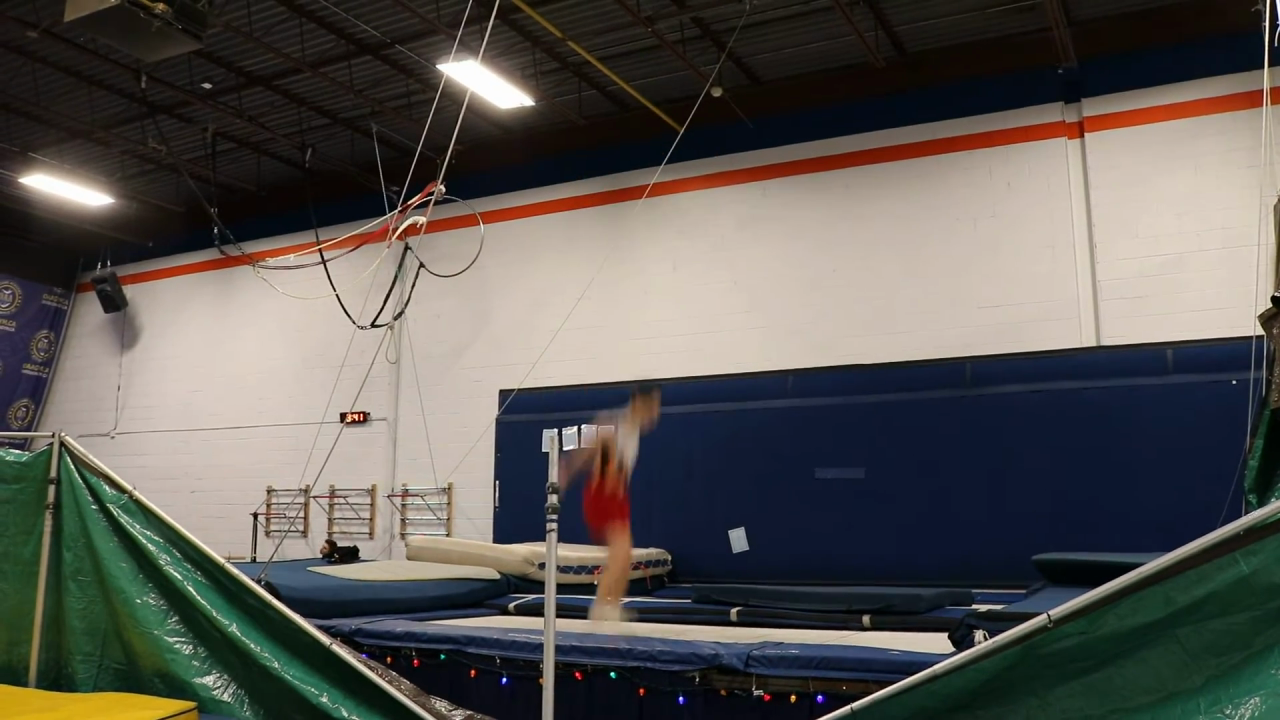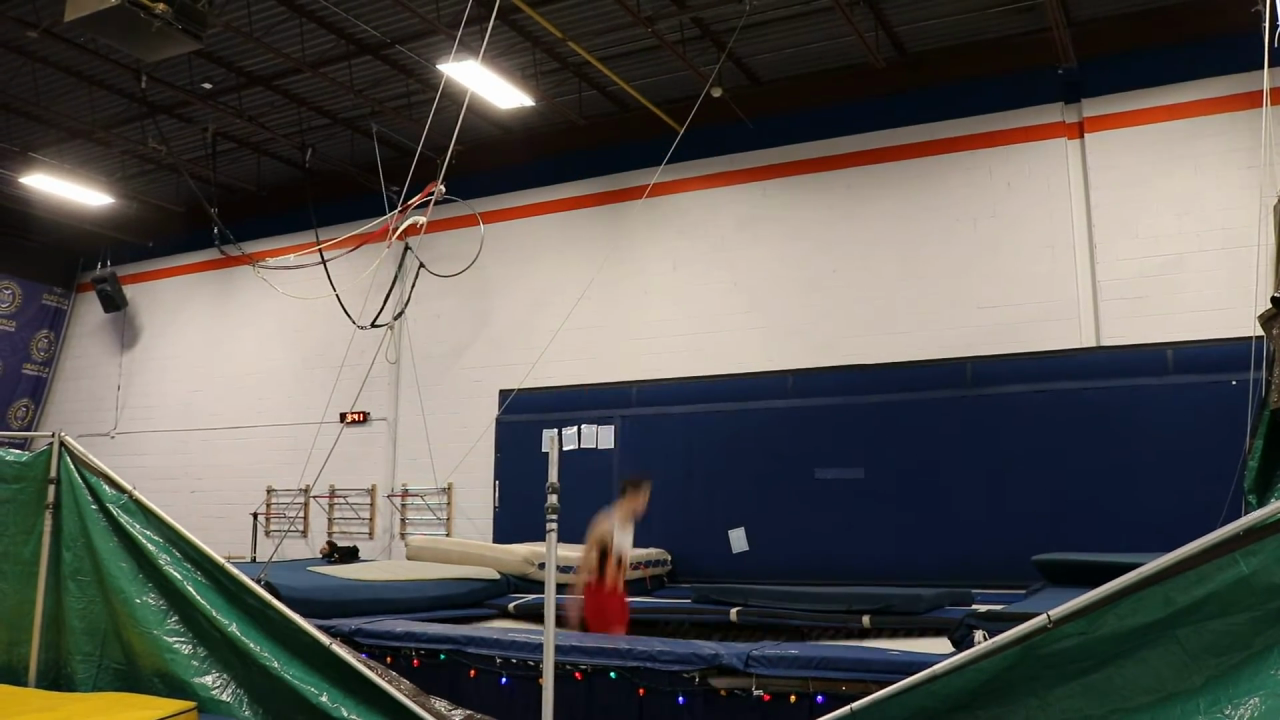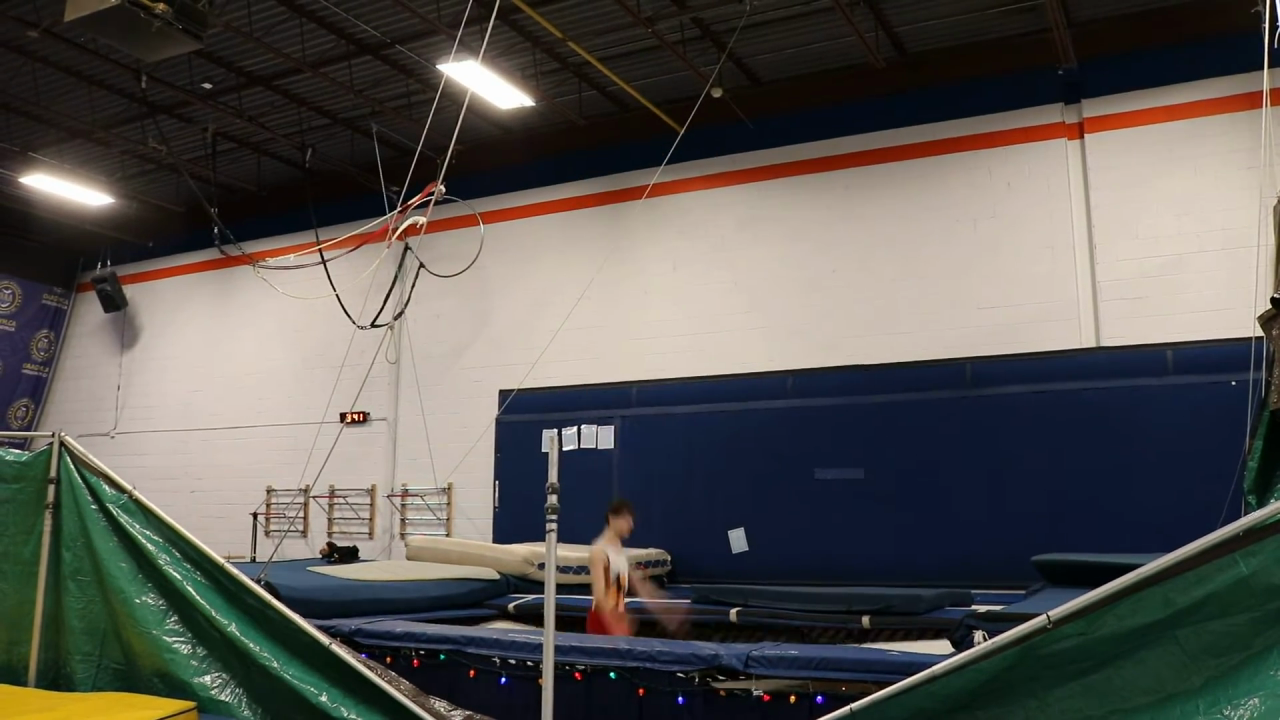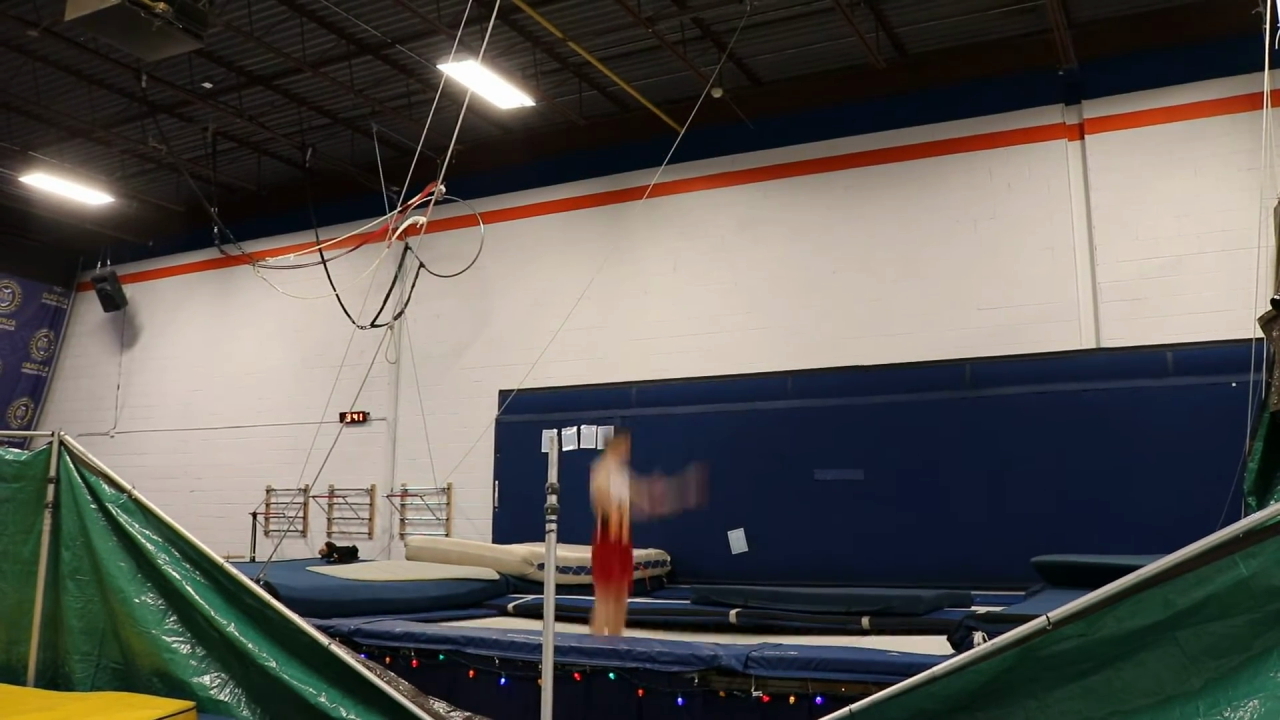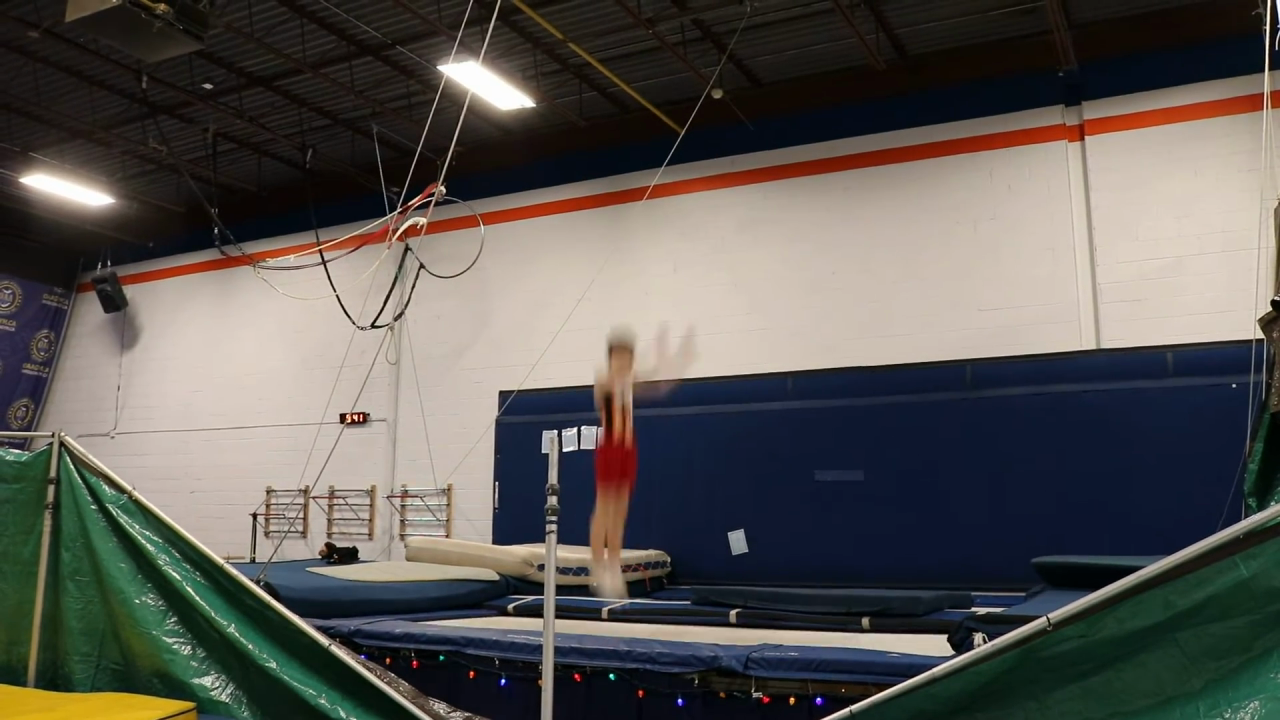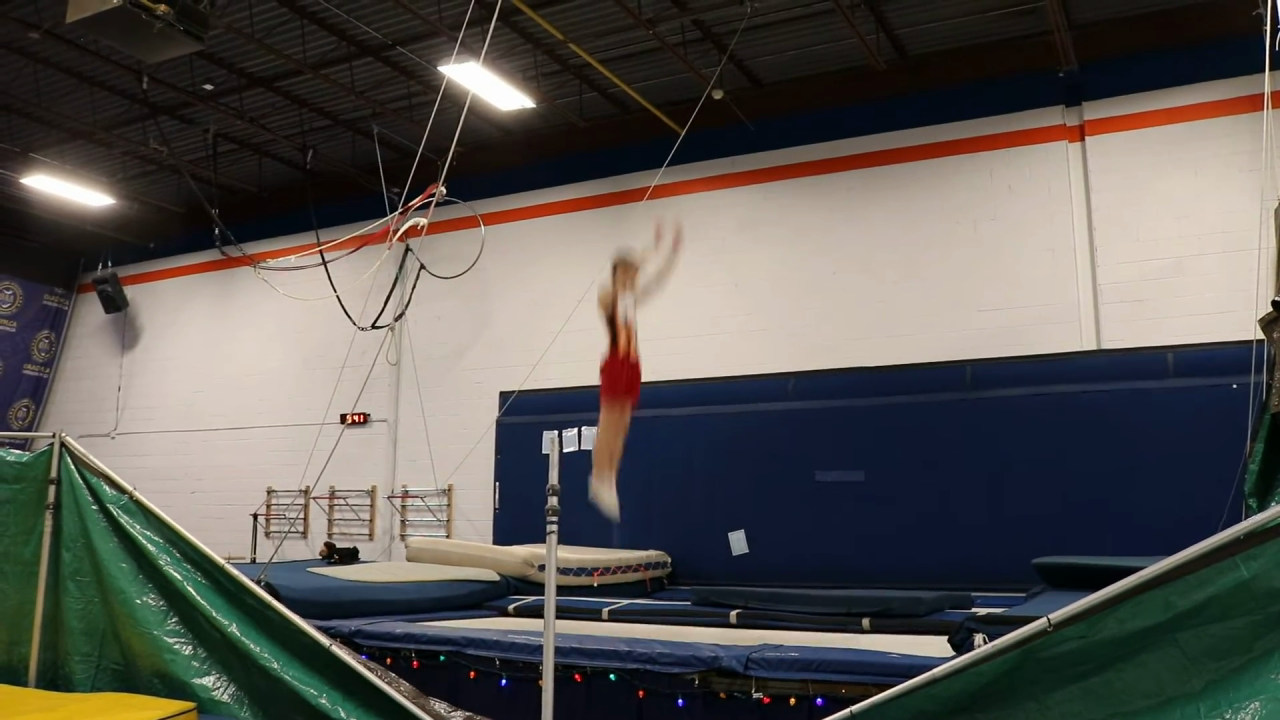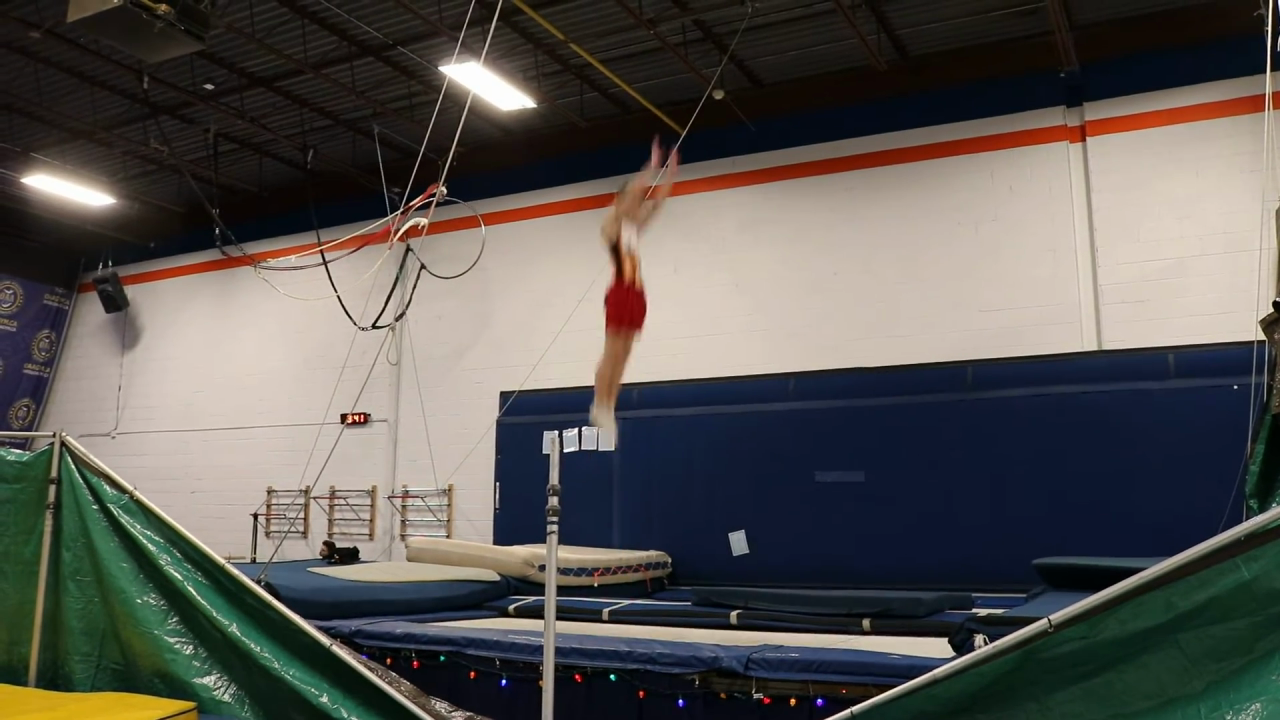
dt=0.1s
person 1, frame 1
left shoulder: (635, 431)
right shoulder: (611, 429)
right elbow: (583, 456)
right wrist: (565, 474)
left hip: (617, 497)
right hip: (601, 496)
left knee: (622, 556)
right knee: (621, 551)
left ankle: (610, 607)
right ankle: (602, 607)
person 1, frame 2
left shoulder: (629, 525)
right shoulder: (605, 526)
right elbow: (585, 565)
right wrist: (576, 600)
left hip: (615, 596)
right hip: (600, 596)
person 1, frame 3
left shoulder: (620, 551)
right shoulder: (599, 551)
left elbow: (638, 583)
right elbow: (598, 589)
left wrist: (665, 609)
right wrist: (611, 620)
left hip: (618, 616)
right hip: (603, 619)
person 1, frame 4
left shoulder: (624, 476)
right shoulder: (601, 478)
left elbow: (644, 501)
right elbow: (606, 503)
left wrist: (684, 493)
left hip: (622, 549)
right hip: (608, 550)
left knee: (619, 605)
right knee: (605, 605)
person 1, frame 5
left shoulder: (627, 380)
right shoulder: (605, 379)
left elbow: (659, 383)
left wrist: (681, 356)
right wrist: (660, 356)
left hip: (626, 451)
right hip: (610, 450)
left knee: (619, 510)
right knee: (605, 507)
left ankle: (613, 569)
right ankle: (600, 570)
person 1, frame 6
left shoulder: (630, 298)
right shoulder: (608, 296)
left elbow: (658, 280)
right elbow: (623, 272)
left wrist: (672, 252)
right wrist: (652, 251)
left hip: (632, 365)
right hip: (616, 364)
left knee: (620, 427)
right knee: (608, 426)
left ankle: (609, 481)
right ankle: (598, 481)
person 1, frame 7
left shoulder: (633, 229)
right shoulder: (612, 225)
left elbow: (656, 203)
right elbow: (627, 197)
left wrist: (669, 172)
right wrist: (651, 168)
left hip: (635, 294)
right hip: (621, 292)
left knee: (622, 354)
right knee: (612, 353)
left ankle: (608, 408)
right ankle: (600, 406)
